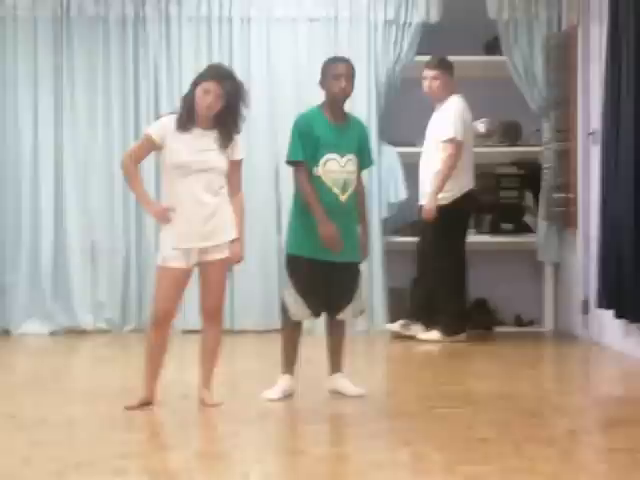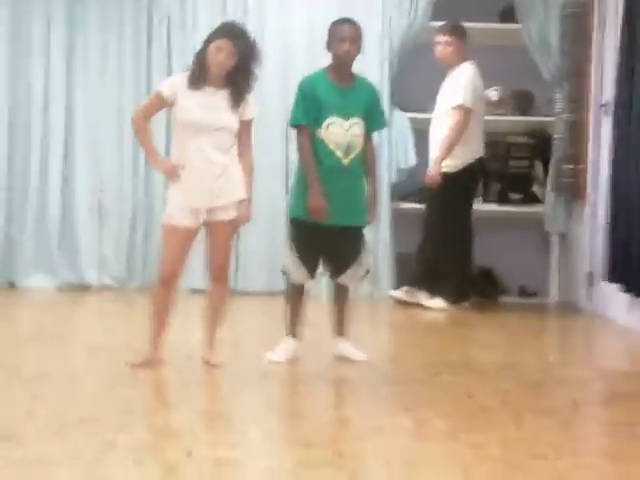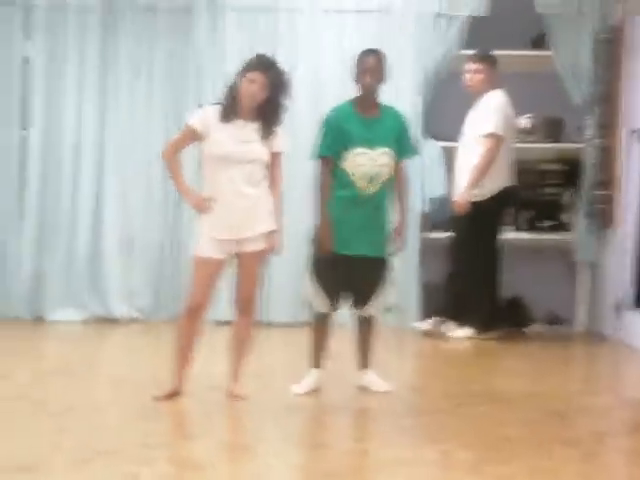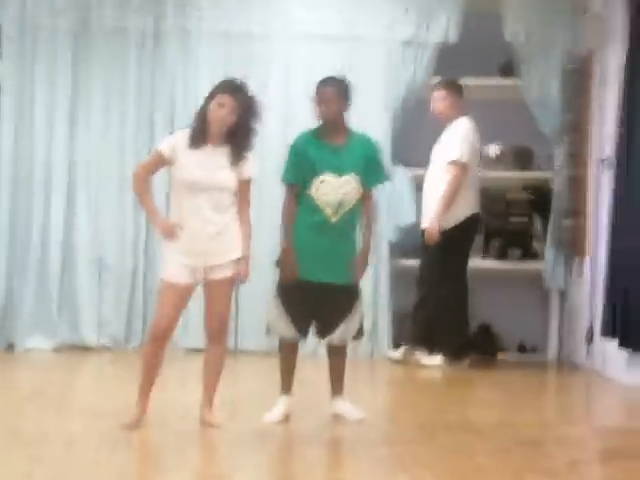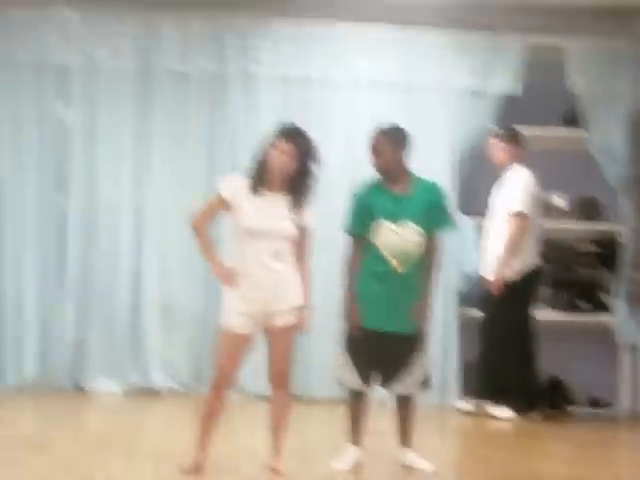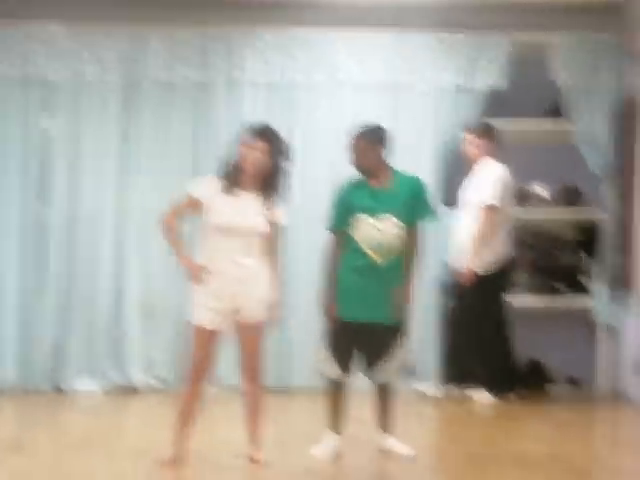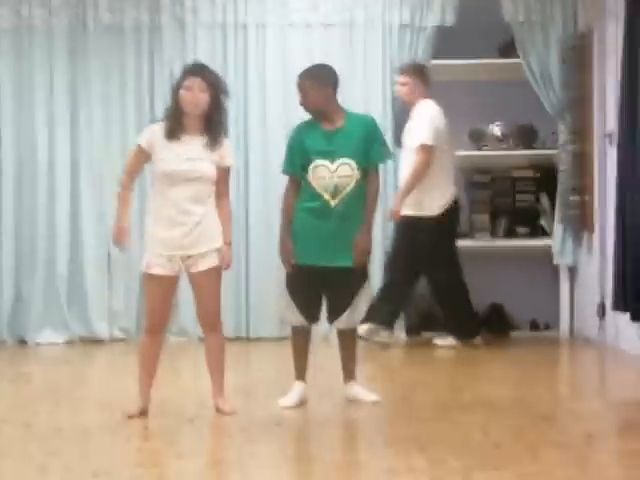
dt=0.2s
person 1, frame 1
left shoulder: (229, 139)
right shoulder: (168, 128)
left elbow: (235, 192)
right elbow: (129, 162)
left wrist: (238, 238)
right wrist: (149, 204)
left hip: (218, 235)
right hip: (178, 235)
left knee: (213, 314)
right knee: (161, 315)
left ankle: (205, 387)
right ankle: (149, 390)
person 1, frame 2
left shoulder: (240, 98)
right shoulder: (179, 85)
left elbow: (245, 152)
right elbow: (140, 119)
left wrist: (247, 198)
right wrist: (158, 161)
left hip: (226, 195)
right hip: (186, 193)
left knee: (219, 274)
right knee: (168, 273)
left ankle: (209, 346)
right ankle: (154, 348)
person 1, frame 3
left shoulder: (270, 131)
right shoulder: (210, 117)
left elbow: (274, 183)
right elbow: (170, 153)
left wrist: (276, 228)
right wrist: (188, 194)
left hip: (255, 226)
right hip: (215, 225)
left knee: (246, 305)
right knee: (195, 304)
left ankle: (234, 379)
right ankle: (178, 379)
person 1, frame 4
left shoulder: (240, 157)
right shoulder: (179, 143)
left elbow: (243, 210)
right elbow: (140, 177)
left wrist: (245, 255)
right wrist: (156, 220)
left hip: (223, 253)
right hip: (183, 251)
left knee: (217, 334)
right knee: (160, 331)
left ankle: (207, 407)
right ankle: (140, 407)
person 1, frame 5
left shoulder: (298, 204)
right shoulder: (239, 188)
left elbow: (300, 258)
right elbow: (200, 221)
left wrist: (304, 303)
right wrist: (217, 264)
left hip: (283, 299)
right hip: (242, 297)
left knee: (281, 380)
right knee: (222, 378)
left ankle: (276, 455)
right ankle: (200, 452)
person 1, frame 6
left shoulder: (269, 202)
right shoulder: (211, 188)
left elbow: (270, 253)
right elbow: (169, 220)
left wrist: (274, 296)
right wrist: (187, 261)
left hip: (252, 294)
right hip: (211, 293)
left knee: (252, 372)
right knee: (197, 373)
left ankle: (254, 444)
right ankle: (178, 445)
person 1, frame 7
left shoulder: (219, 144)
right shoulder: (156, 135)
left elbow: (222, 198)
right elbow: (128, 179)
left wrist: (227, 242)
right wrist: (121, 220)
left hip: (204, 242)
right hip: (161, 241)
left knee: (211, 322)
right knee: (154, 325)
left ankle: (219, 394)
right ankle: (143, 397)
person 2, frame 1
left shoulder: (358, 128)
right shoulder: (306, 123)
right elbow: (301, 176)
left wrist: (363, 226)
right wrist: (322, 221)
left hip: (346, 237)
right hip: (308, 237)
left knee: (340, 309)
right knee: (295, 309)
left ankle: (337, 374)
right ankle: (286, 376)
person 2, frame 2
left shoulder: (367, 91)
right shoulder: (311, 86)
left elbow: (368, 143)
right elbow: (303, 140)
left wrist: (373, 189)
right wrist: (313, 189)
left hip: (350, 199)
right hip: (315, 197)
left knee: (344, 273)
right knee: (299, 272)
left ankle: (341, 338)
right ankle: (290, 337)
person 2, frame 3
left shoulder: (395, 120)
right shoulder: (337, 117)
left elbow: (397, 171)
right elbow: (325, 172)
left wrist: (402, 216)
right wrist: (323, 221)
left hip: (373, 230)
right hip: (338, 229)
left knee: (367, 304)
right knee: (323, 302)
left ankle: (365, 370)
right ankle: (314, 370)
person 2, frame 4
left shoulder: (365, 147)
right shoulder: (303, 145)
left elbow: (367, 200)
right elbow: (291, 199)
left wrist: (366, 246)
right wrist: (286, 248)
left hip: (341, 258)
right hip: (303, 256)
left knee: (338, 332)
right knee: (290, 330)
left ankle: (338, 398)
right ankle: (284, 398)
person 2, frame 5
left shoulder: (430, 193)
right shoulder: (367, 195)
left elbow: (431, 248)
right elbow: (357, 249)
left wrist: (424, 297)
right wrist: (351, 298)
left hip: (407, 306)
right hip: (369, 305)
left knee: (405, 382)
right knee: (357, 379)
left ankle: (406, 449)
right ankle: (354, 447)
person 2, frame 6
left shoulder: (410, 187)
right shoulder: (349, 193)
left elbow: (413, 240)
right elbow: (337, 244)
left wrist: (405, 286)
right wrist: (329, 290)
left hip: (387, 296)
right hip: (348, 297)
left knee: (384, 369)
right knee: (336, 368)
left ankle: (385, 433)
right ankle: (333, 433)
person 2, frame 7
left shoulder: (365, 127)
right shoulder: (301, 134)
left elbow: (372, 180)
right elbow: (292, 188)
left wrist: (366, 231)
right wrist: (285, 235)
left hip: (348, 241)
right hip: (306, 242)
left knee: (347, 317)
right knee: (300, 316)
left ankle: (350, 382)
right ankle: (299, 384)
person 3, frame 1
left shoulder: (454, 107)
right shoulder: (443, 109)
left elbow: (452, 153)
left wrist: (432, 197)
left hip: (449, 200)
right hip: (441, 199)
left knee: (445, 262)
right knee: (429, 260)
left ankle: (451, 325)
right ankle: (418, 319)
person 3, frame 2
left shoulder: (466, 74)
right shoulder: (455, 75)
left elbow: (461, 120)
left wrist: (439, 162)
left hip: (458, 167)
right hip: (449, 166)
left knee: (451, 229)
right knee: (436, 227)
left ankle: (454, 293)
right ankle: (425, 286)
person 3, frame 3
left shoulder: (496, 101)
right shoulder: (483, 103)
left elbow: (491, 148)
left wrist: (466, 190)
left hip: (485, 196)
right hip: (476, 195)
left knee: (477, 258)
right knee: (463, 257)
left ankle: (482, 322)
right ankle: (451, 316)
person 3, frame 4
left shoulder: (462, 129)
right shoulder: (451, 130)
left elbow: (457, 175)
left wrist: (437, 219)
left hip: (452, 223)
right hip: (442, 223)
left knee: (447, 286)
right knee: (431, 286)
left ankle: (451, 349)
right ankle: (420, 344)
person 3, frame 5
left shoulder: (520, 178)
right shoulder: (508, 179)
left elbow: (518, 225)
left wrist: (499, 269)
left hip: (513, 275)
right hip: (503, 273)
left knee: (510, 336)
right knee: (494, 335)
left ankle: (520, 402)
right ankle: (489, 395)
person 3, frame 6
left shoulder: (492, 173)
right shoulder: (480, 173)
left elbow: (488, 218)
left wrist: (468, 260)
right wrist: (463, 260)
left hip: (484, 265)
right hip: (472, 264)
left knee: (485, 325)
right knee: (461, 322)
left ankle: (498, 384)
right ankle: (458, 377)
person 3, frame 7
left shoulder: (426, 113)
right shoulder: (421, 112)
left elbow: (423, 159)
left wrist: (400, 198)
right wrist: (402, 203)
left hip: (433, 209)
right hip: (417, 209)
left knee: (442, 272)
right knee: (400, 269)
left ankle: (465, 330)
right ankle: (380, 323)
